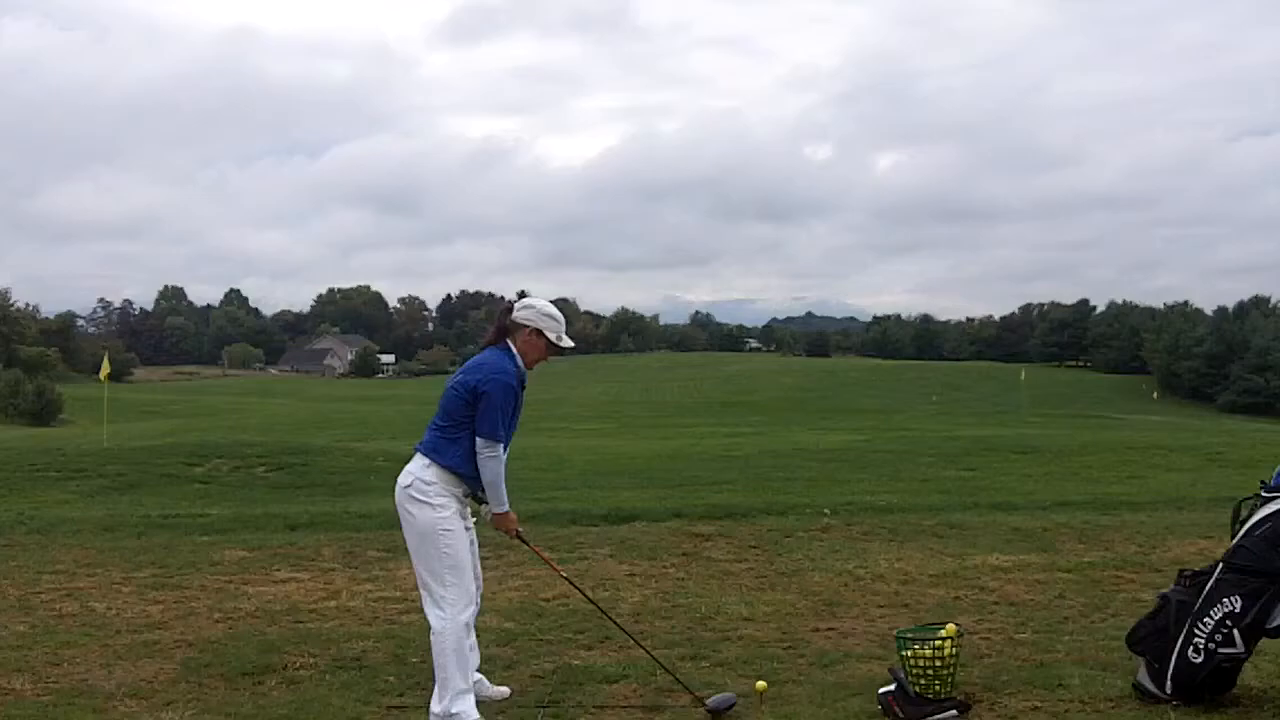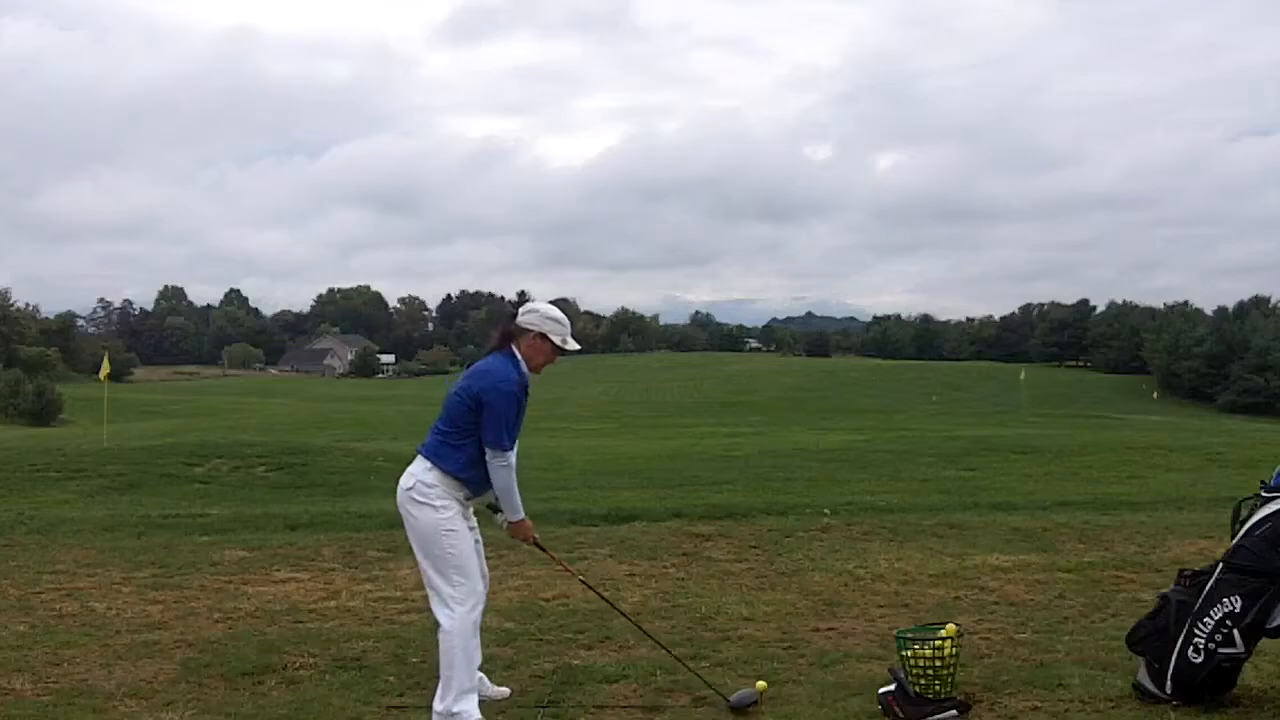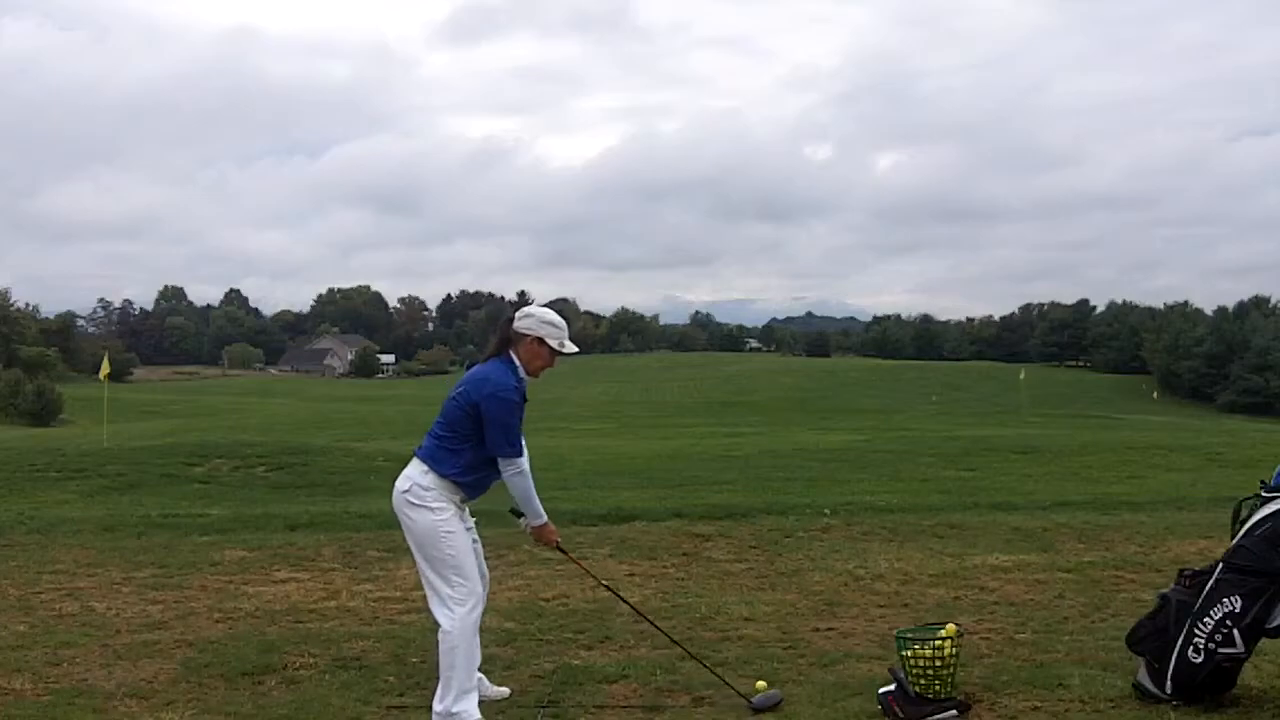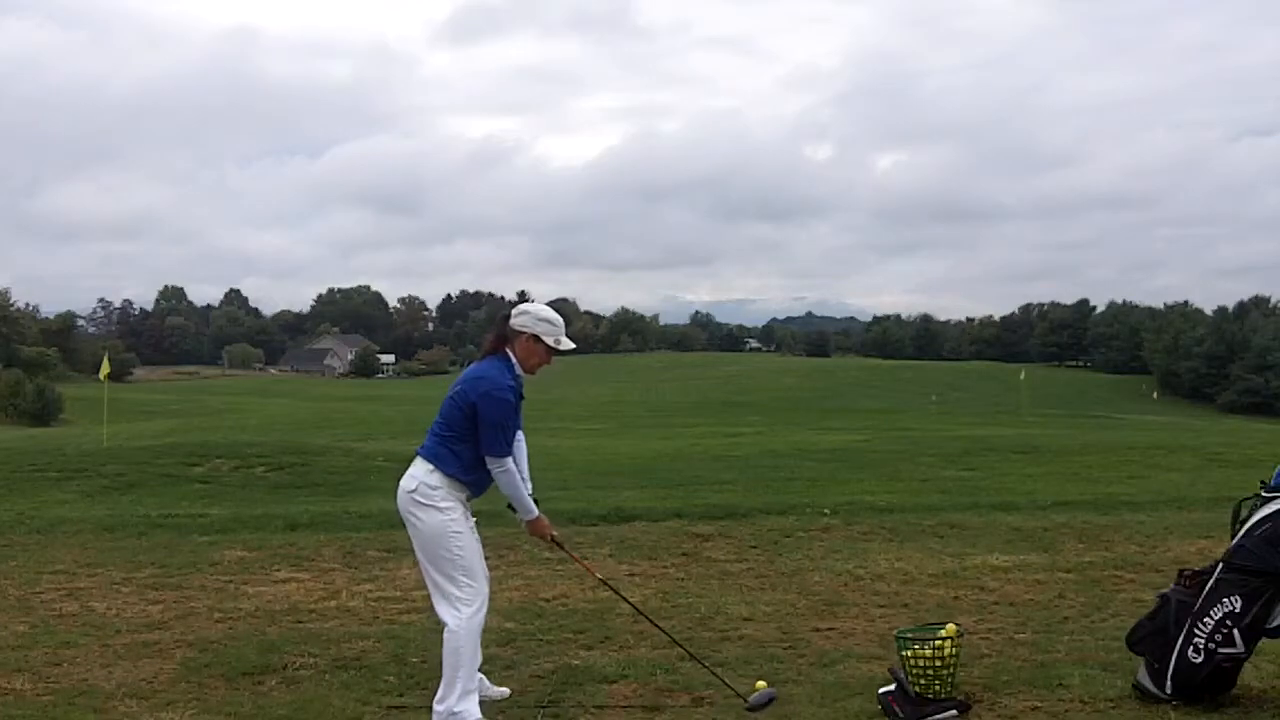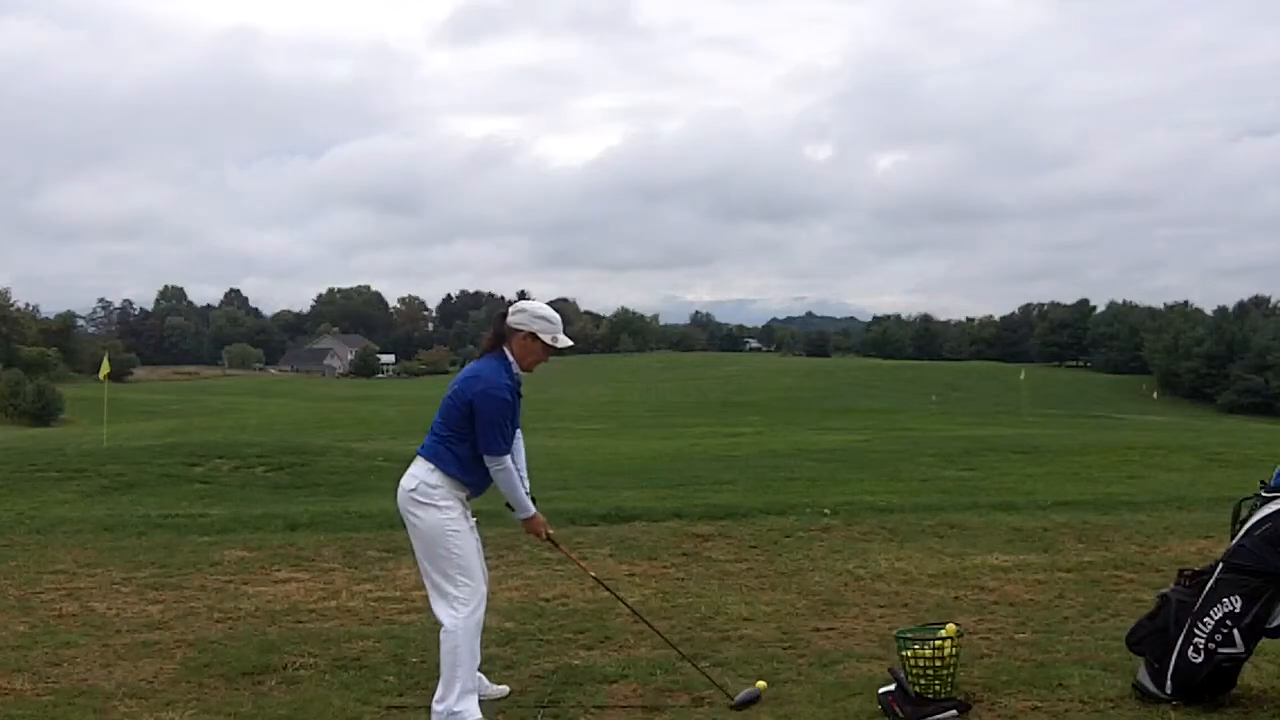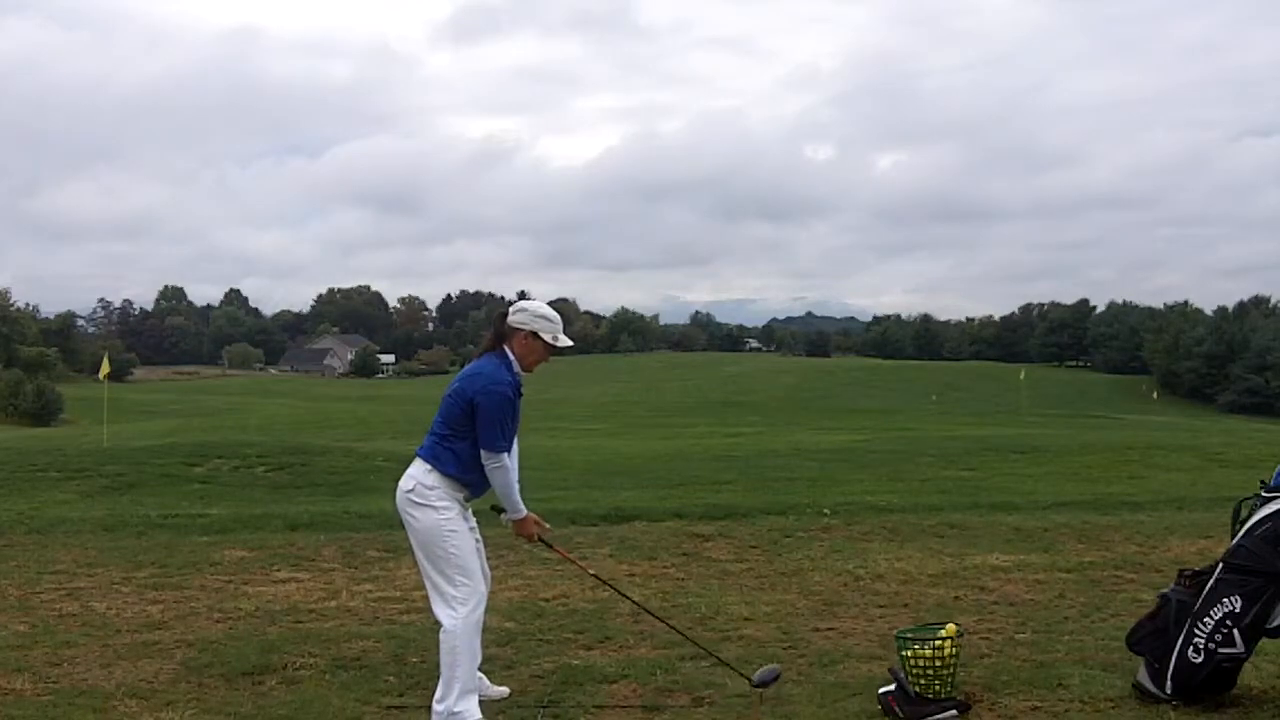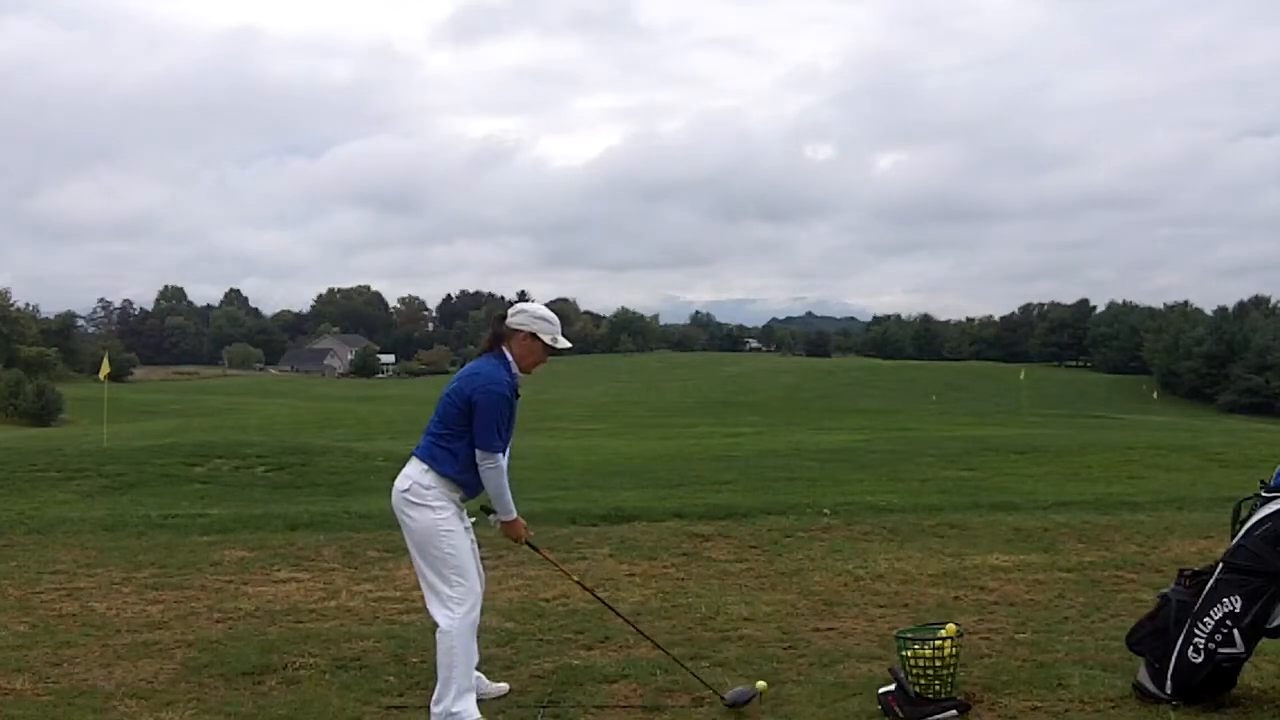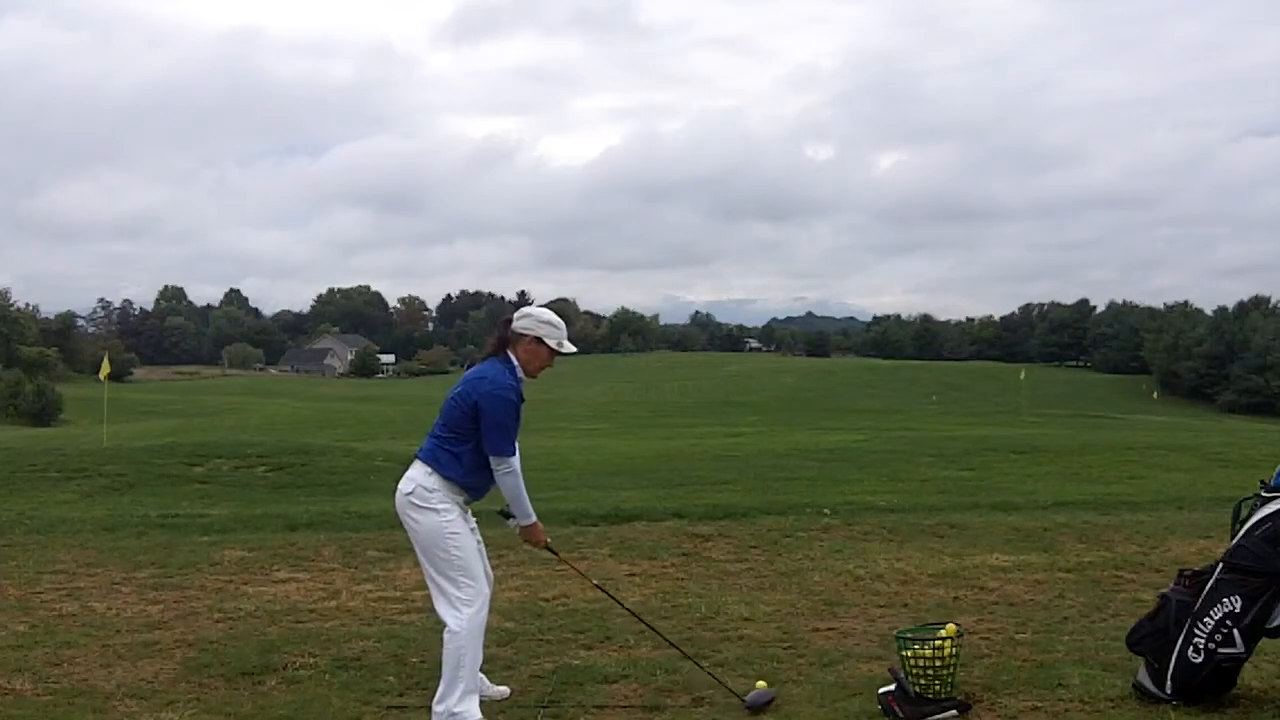
dt=0.3s
person 1, frame 1
left shoulder: (496, 364)
right shoulder: (500, 374)
right elbow: (488, 450)
left wrist: (493, 501)
right wrist: (501, 508)
left hip: (446, 489)
right hip: (430, 491)
left knee: (468, 590)
right knee: (452, 601)
left ankle: (466, 679)
person 1, frame 2
left shoulder: (503, 370)
right shoulder: (503, 381)
left elbow: (501, 450)
right elbow: (498, 459)
left wrist: (509, 508)
right wrist: (516, 517)
left hip: (447, 491)
right hip: (431, 493)
left knee: (474, 587)
right knee: (461, 600)
left ankle: (467, 679)
person 1, frame 3
left shoulder: (504, 375)
right shoulder: (500, 387)
left elbow: (516, 447)
right elbow: (511, 466)
left wrist: (531, 511)
right wrist: (538, 521)
left hip: (443, 493)
right hip: (427, 496)
left knee: (475, 586)
right knee: (460, 600)
left ankle: (466, 680)
person 1, frame 4
left shoulder: (500, 373)
right shoulder: (495, 385)
left elbow: (515, 438)
right elbow: (499, 463)
left wrist: (529, 500)
right wrist: (530, 515)
left hip: (444, 492)
right hip: (432, 495)
left knee: (474, 586)
right knee: (466, 600)
left ankle: (466, 679)
person 1, frame 5
left shoulder: (500, 372)
right shoulder: (492, 384)
left elbow: (513, 438)
right elbow: (497, 462)
left wrist: (527, 498)
right wrist: (526, 513)
left hip: (444, 491)
right hip: (432, 494)
left knee: (473, 586)
right knee: (464, 599)
left ankle: (466, 679)
person 1, frame 6
left shoulder: (500, 372)
right shoulder: (493, 382)
left elbow: (506, 445)
right elbow: (494, 460)
left wrist: (517, 504)
right wrist: (517, 515)
left hip: (446, 492)
right hip: (431, 495)
left knee: (475, 586)
right knee: (463, 600)
left ankle: (466, 679)
person 1, frame 7
left shoulder: (495, 372)
right shoulder: (493, 382)
left elbow: (497, 450)
right elbow: (489, 460)
left wrist: (507, 510)
right wrist: (508, 517)
left hip: (439, 492)
right hip: (426, 494)
left knee: (469, 586)
right knee: (459, 600)
left ankle: (463, 679)
person 1, frame 8
left shoulder: (499, 376)
right shoulder: (498, 387)
left elbow: (507, 452)
right elbow: (503, 465)
left wrist: (521, 514)
right wrist: (527, 521)
left hip: (443, 494)
right hip: (430, 496)
left knee: (477, 587)
right knee: (468, 600)
left ankle: (466, 680)
